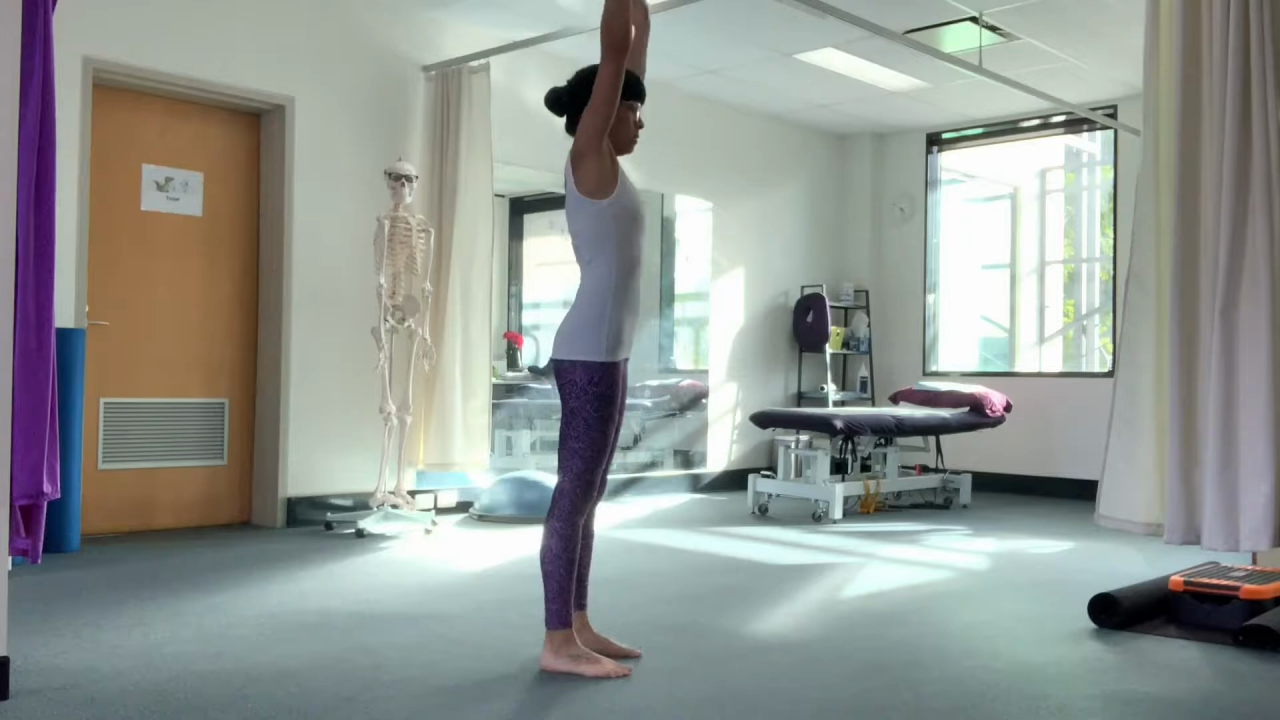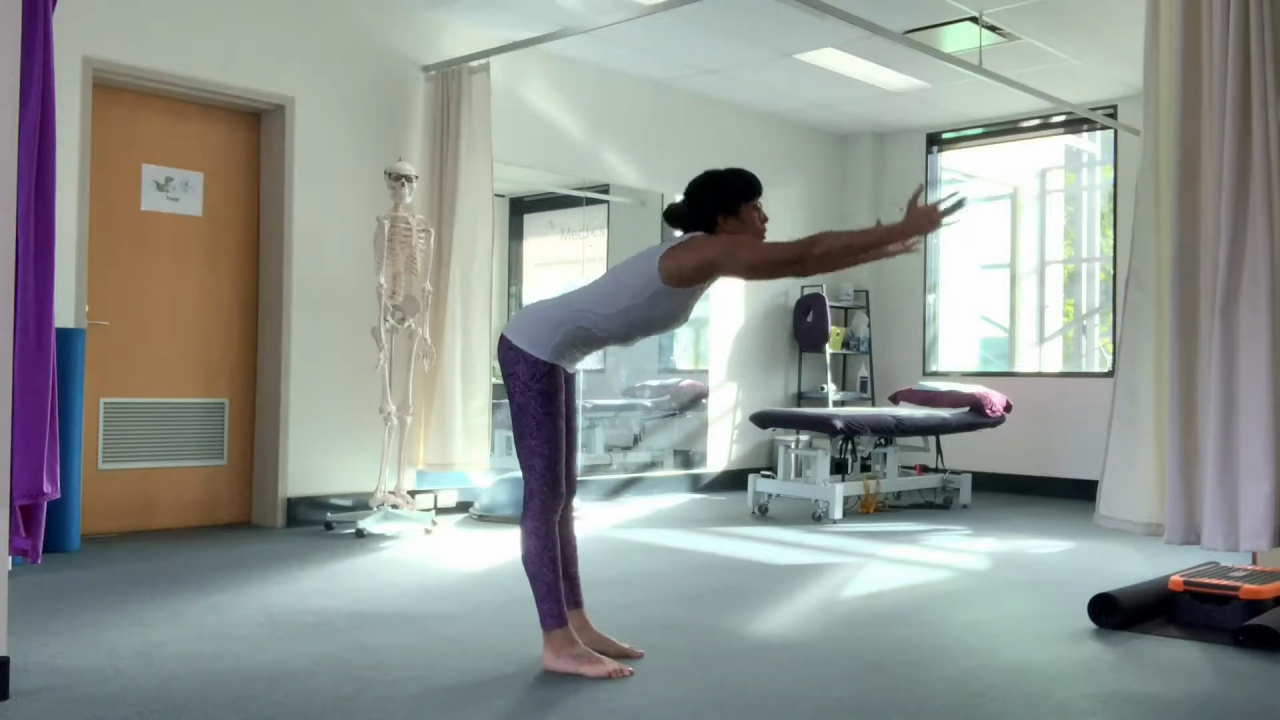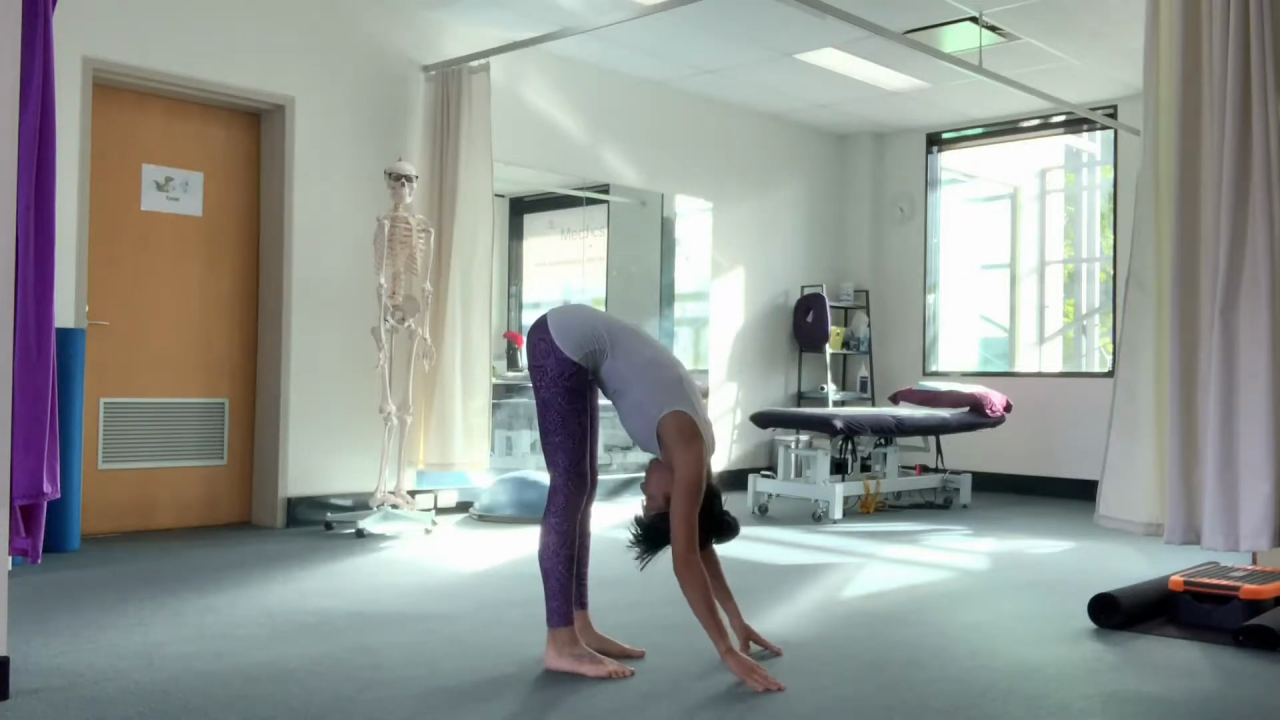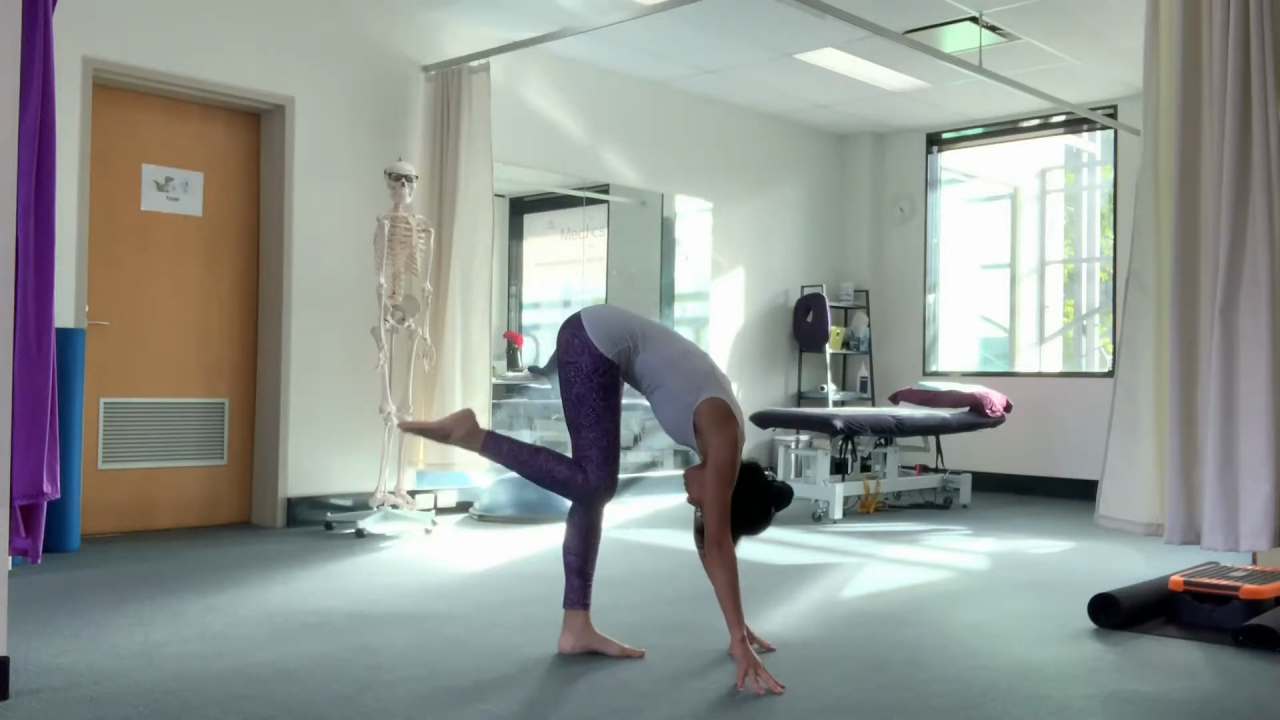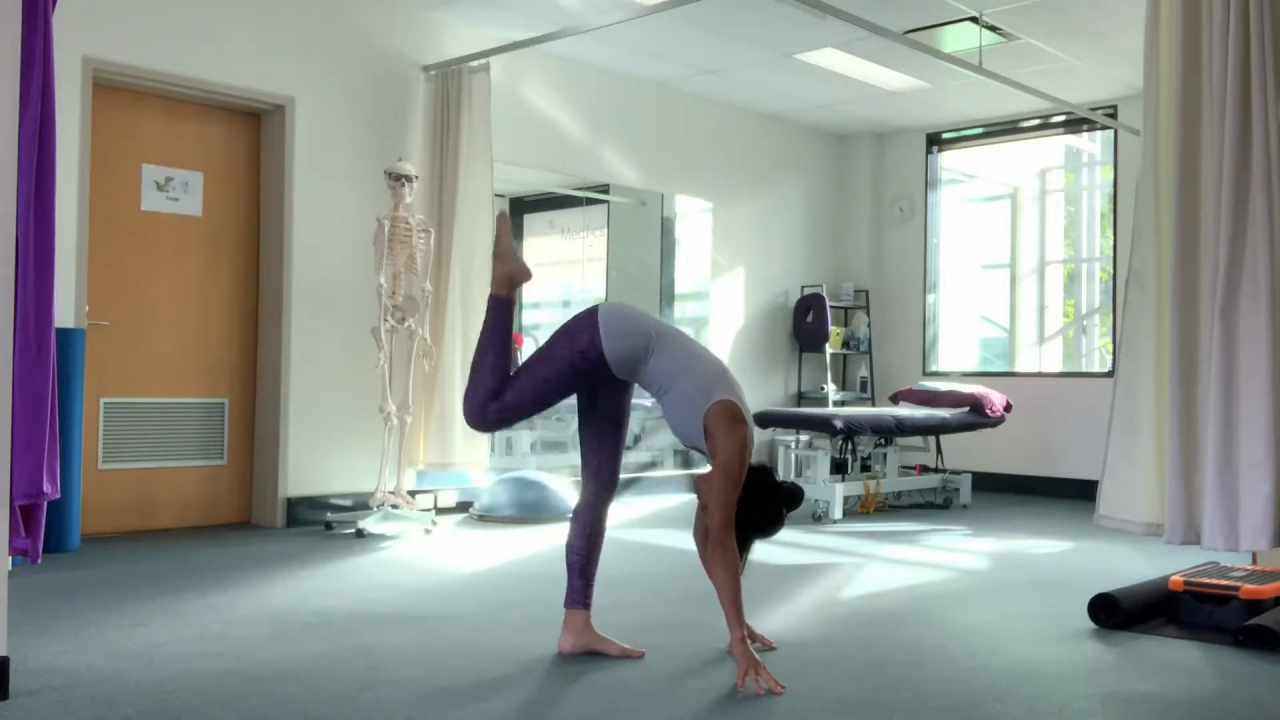
dt=1s
person 1, frame 1
left shoulder: (601, 164)
right shoulder: (587, 156)
left elbow: (629, 66)
right elbow: (613, 56)
left hip: (602, 352)
right hip: (590, 353)
left knee: (586, 497)
right knee: (574, 497)
left ankle: (577, 628)
right ankle: (558, 644)
person 1, frame 2
left shoulder: (703, 256)
right shoulder: (703, 252)
left elbow: (799, 258)
right elbow: (804, 253)
left wrist: (882, 246)
right wrist: (900, 229)
left hip: (550, 352)
right hip: (536, 348)
left knee: (558, 496)
right knee: (545, 495)
left ankle: (575, 626)
right ankle: (558, 645)
person 1, frame 3
left shoulder: (690, 445)
right shoulder: (688, 450)
left elbow: (699, 549)
right elbow: (686, 560)
left wrist: (737, 622)
right wrist: (729, 652)
left hip: (577, 343)
right hip: (566, 342)
left knee: (581, 491)
right knee: (570, 493)
left ankle: (579, 627)
right ankle: (561, 645)
person 1, frame 4
left shoulder: (718, 435)
right shoulder: (724, 437)
left elbow: (715, 540)
right elbow: (715, 542)
left wrist: (736, 626)
right wrist: (738, 639)
left hip: (599, 341)
right hip: (596, 338)
left knee: (591, 490)
right knee: (594, 483)
left ankle: (576, 628)
right ankle: (473, 434)
person 1, frame 5
left shoulder: (730, 453)
right shoulder: (731, 443)
left elbow: (711, 542)
right elbow: (719, 544)
left wrist: (737, 624)
right wrist: (740, 639)
left hip: (616, 356)
right hip: (609, 336)
left knee: (599, 492)
right knee: (486, 412)
left ankle: (578, 628)
